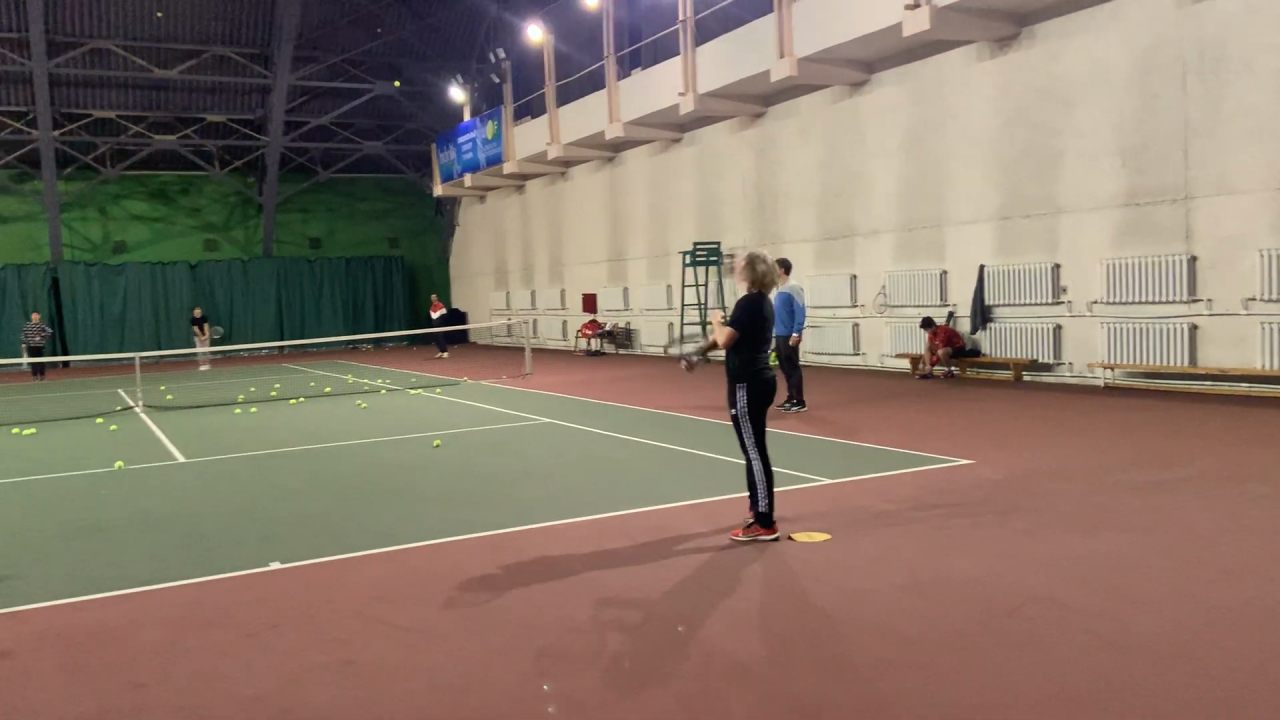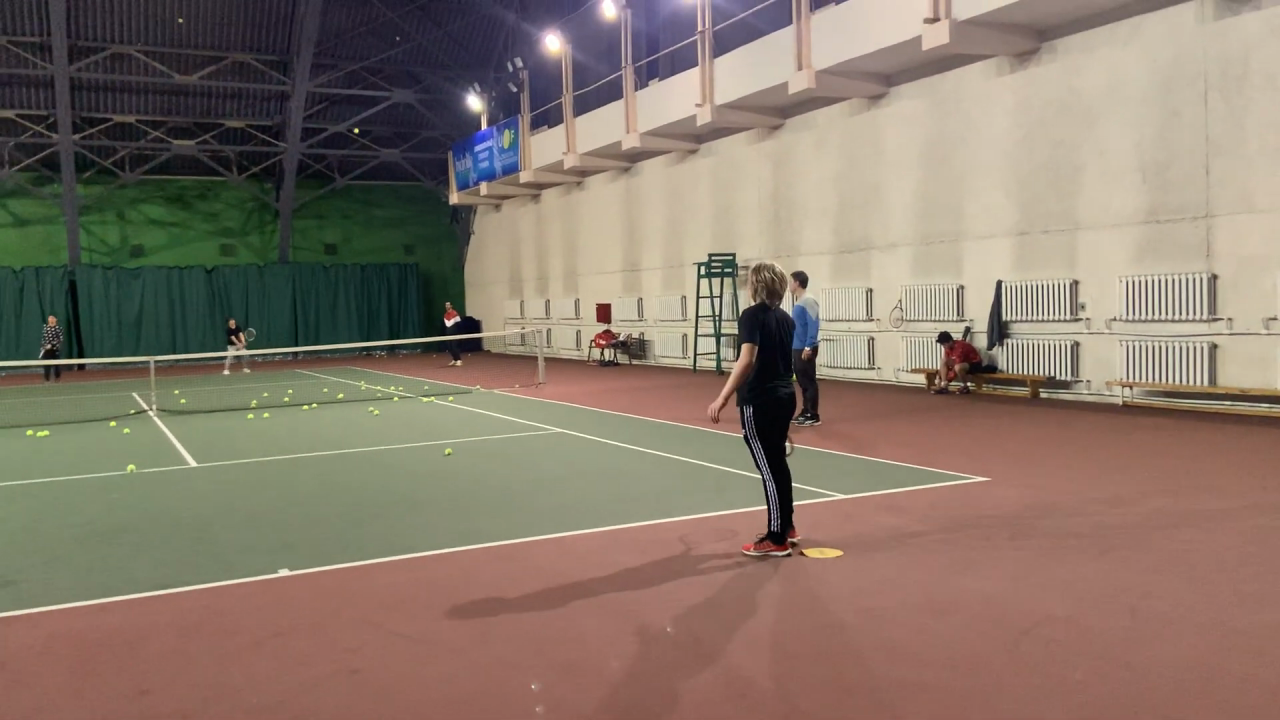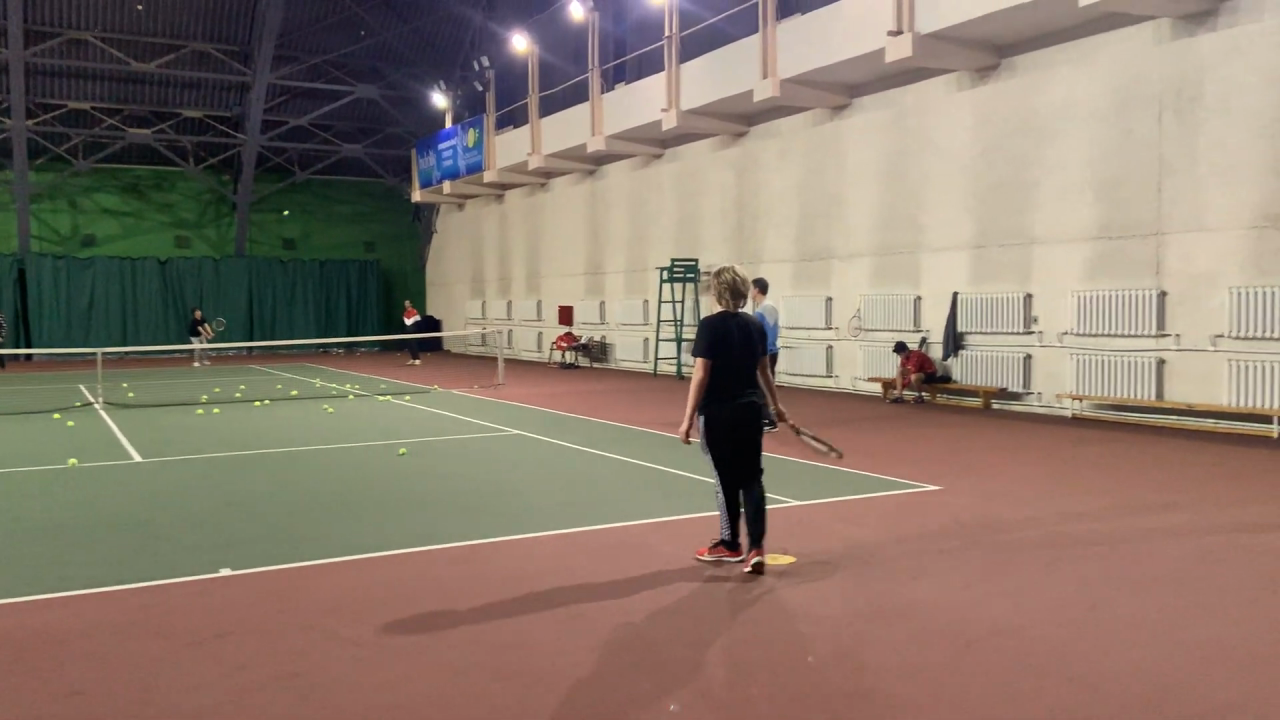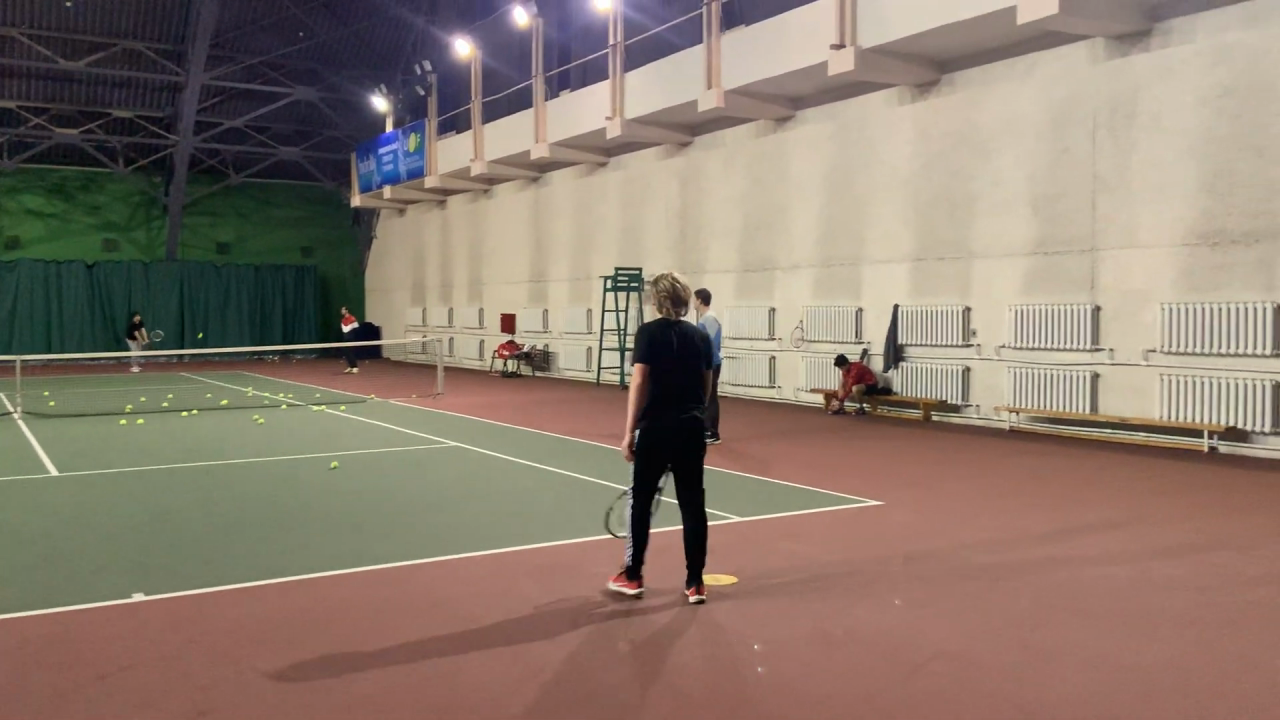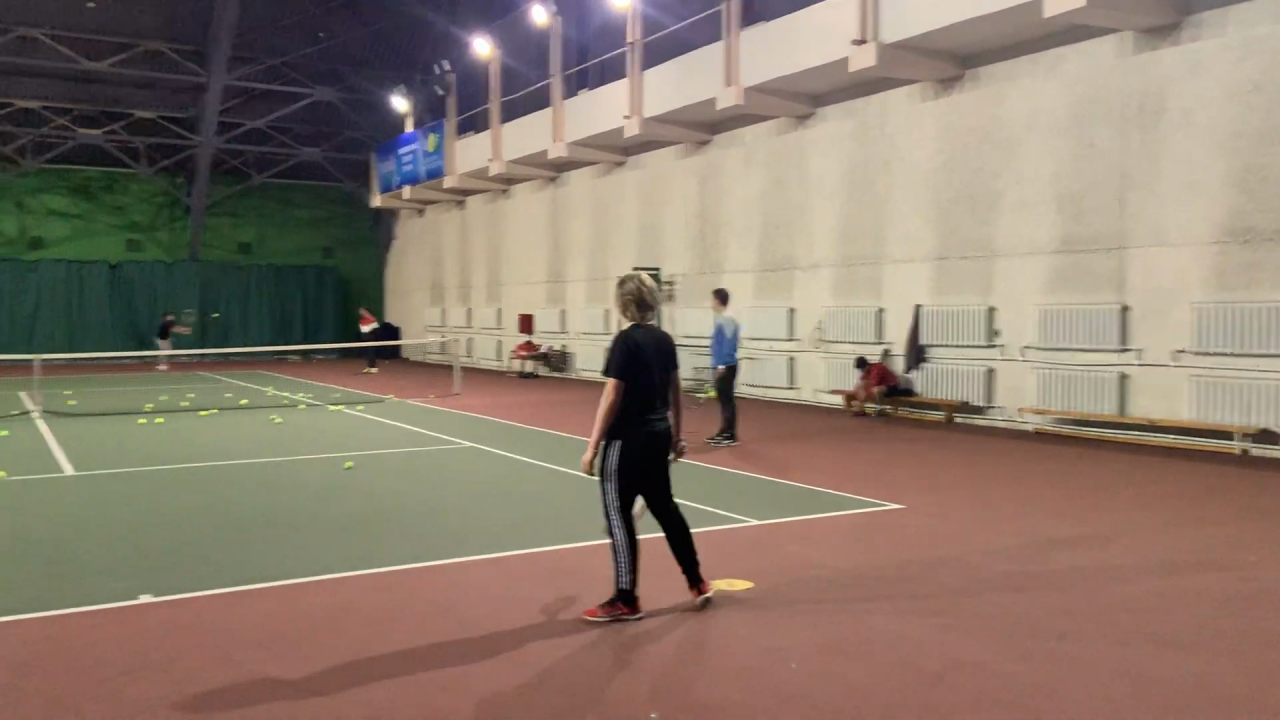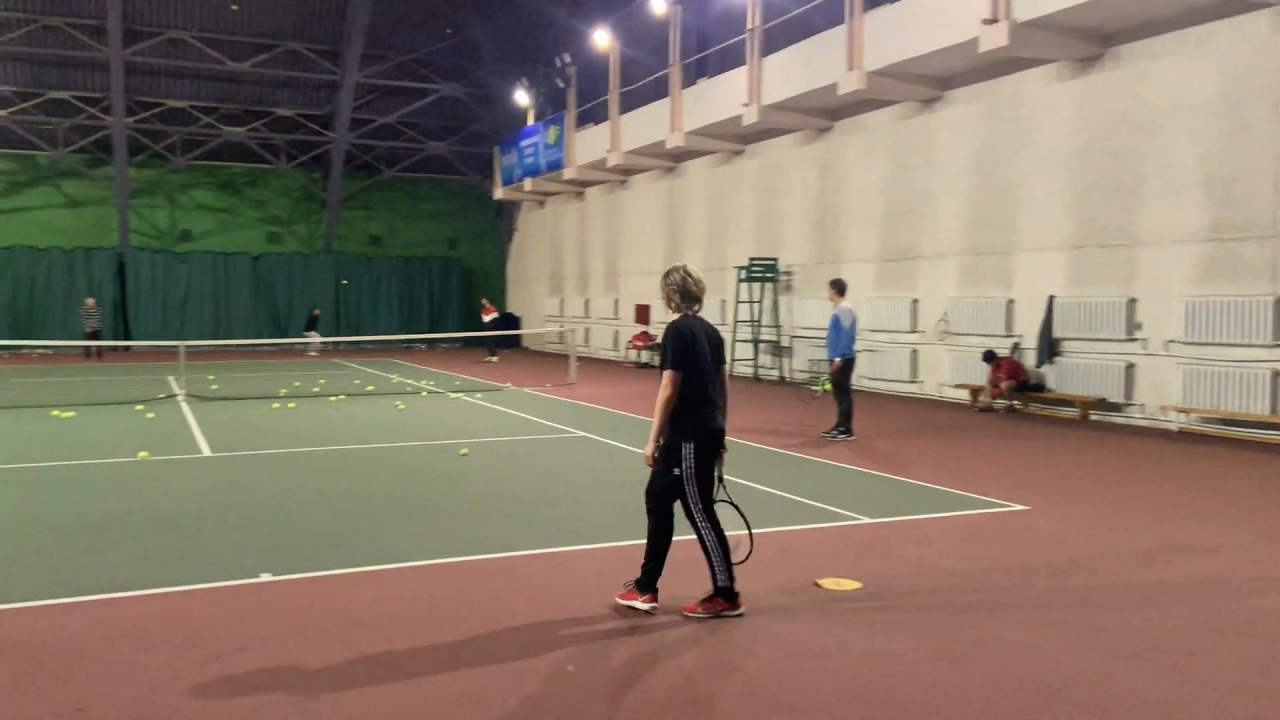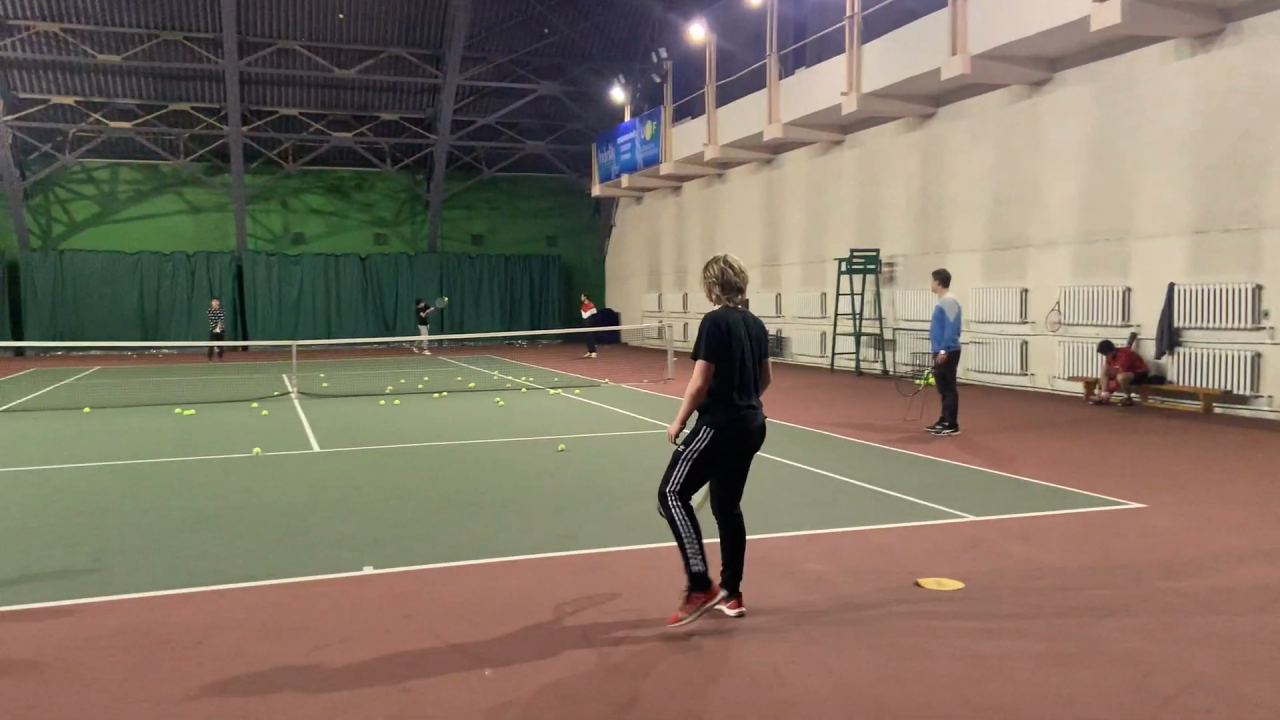
dt=0.4s
person 1, frame 1
left shoulder: (748, 303)
right shoulder: (761, 303)
left elbow: (724, 340)
right elbow: (735, 342)
left wrist: (716, 321)
right wrist: (698, 351)
left hip: (747, 384)
right hip: (760, 381)
left knee: (754, 451)
right knee: (754, 448)
left ankle: (765, 523)
right ankle: (757, 508)
person 1, frame 2
left shoulder: (752, 315)
right shoulder: (785, 318)
left elbow: (746, 361)
left wrist: (722, 398)
left hip: (759, 402)
right hip: (783, 398)
left knee: (768, 468)
right knee: (777, 460)
left ankle: (777, 538)
right ankle: (786, 527)
person 1, frame 3
left shoulder: (710, 325)
right shoulder: (754, 325)
left elbow: (700, 375)
right elbow: (763, 370)
left wrist: (688, 418)
right wrist: (775, 404)
left hip: (716, 413)
right hip: (750, 411)
left knee: (727, 479)
right knee: (751, 477)
left ankle: (730, 544)
right ankle: (756, 547)
person 1, frame 4
left shoulder: (649, 332)
right shoulder: (700, 336)
left elbow: (638, 383)
right elbow: (706, 386)
left wrist: (628, 431)
left hip: (654, 428)
right hip: (692, 428)
left knee: (639, 498)
right knee: (693, 503)
left ankle: (632, 574)
right ankle: (695, 583)
person 1, frame 5
left shoulder: (625, 341)
right shoulder: (664, 339)
left elbow: (611, 398)
right elbow: (675, 392)
left wrist: (593, 446)
right wrist: (675, 434)
left hip: (627, 440)
right hip: (657, 436)
left knee: (619, 516)
right knee: (665, 507)
left ankle: (626, 599)
right ankle: (696, 582)
person 1, frame 6
left shoulder: (678, 331)
right shoulder: (710, 331)
left elbow: (668, 391)
right elbow: (722, 388)
left wrist: (653, 440)
right wrist: (718, 436)
left hip: (689, 435)
right hip: (708, 431)
left knee: (698, 512)
right knee: (657, 500)
left ankle: (726, 596)
right ankle: (644, 587)
person 1, frame 7
left shoulder: (714, 322)
right shoulder: (755, 324)
left elbow: (700, 382)
right elbow: (764, 378)
left wrist: (679, 421)
left hip: (718, 426)
right hip: (752, 425)
left knee: (672, 495)
right knee: (728, 504)
left ankle: (701, 585)
right ankle: (731, 593)
